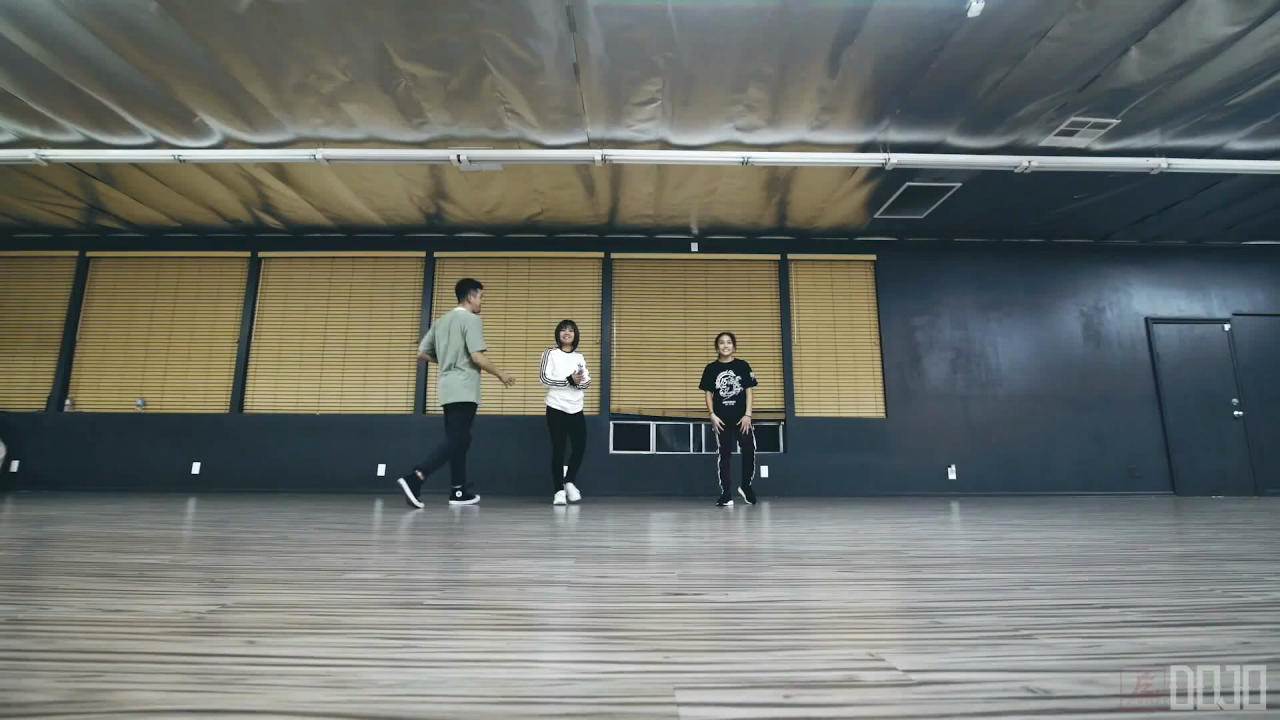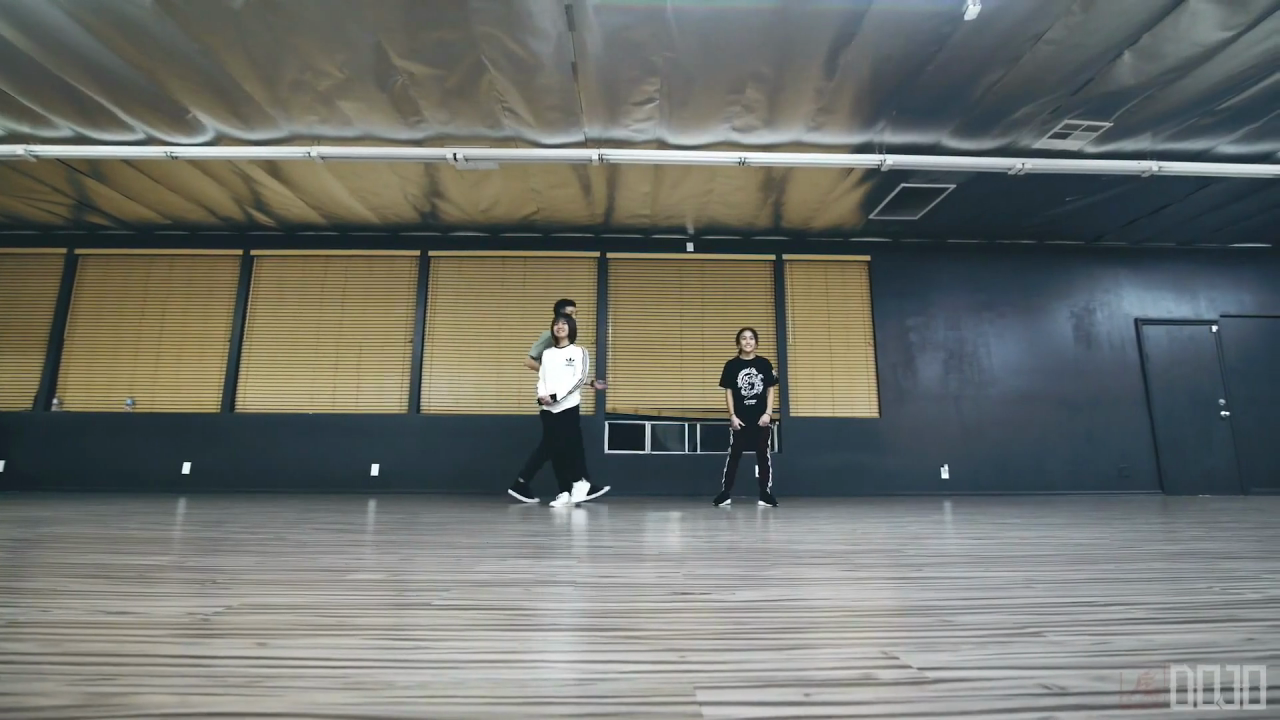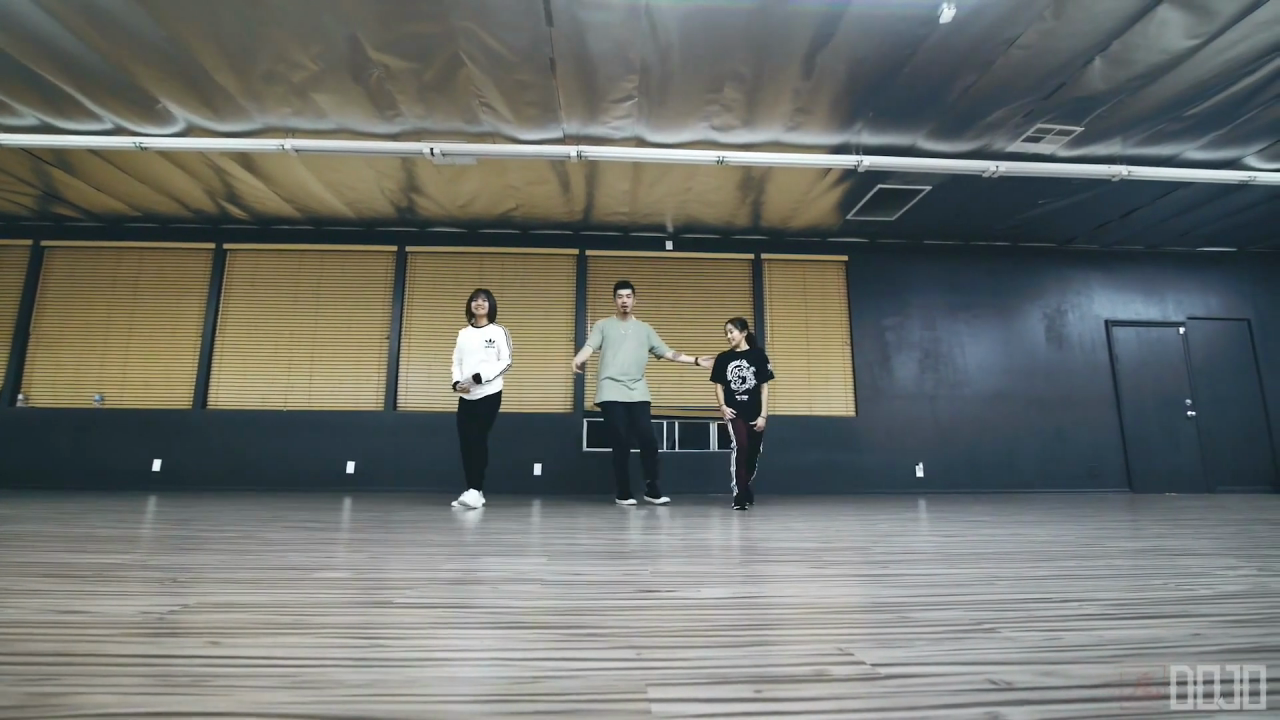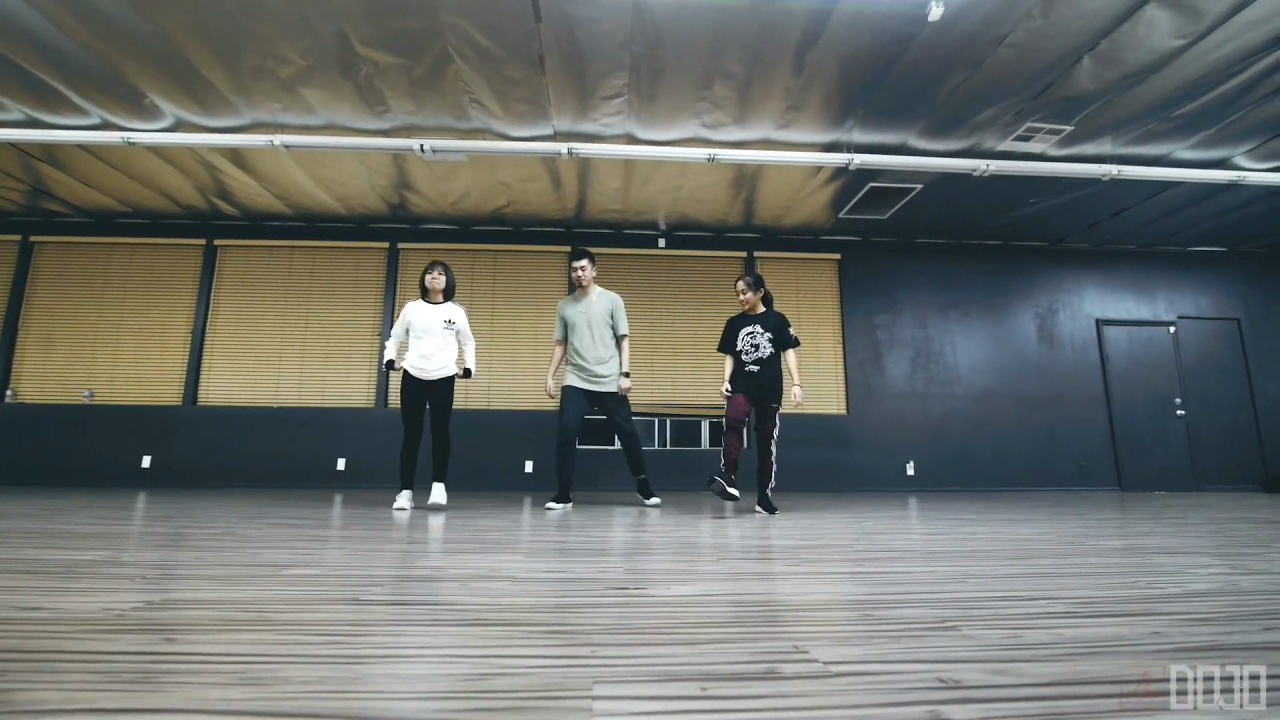
dt=1s
person 1, frame 1
left shoulder: (441, 321)
right shoulder: (471, 320)
left elbow: (422, 352)
right elbow: (477, 357)
right wrist: (500, 374)
left hip: (448, 389)
right hip: (463, 391)
left knee: (458, 439)
right knee: (456, 439)
left ankle: (459, 491)
right ankle: (414, 479)
person 1, frame 2
right shoulder: (549, 336)
right elbow: (529, 361)
left wrist: (592, 383)
right knee: (551, 445)
left ankle: (584, 486)
right ankle: (521, 485)
person 1, frame 3
left shoulder: (645, 329)
right shoulder: (603, 325)
left elbow: (667, 352)
right elbow: (589, 348)
left wrist: (695, 360)
right wrist: (577, 360)
left hip: (638, 392)
right hip: (611, 391)
left knee: (647, 438)
right knee: (620, 442)
left ankle: (653, 488)
right ankle: (623, 493)
person 1, frame 4
left shoulder: (612, 300)
right shoulder: (564, 305)
left elbow: (623, 339)
right elbow: (560, 344)
left wrist: (625, 374)
right wrist: (550, 376)
left hip: (609, 381)
right hip: (575, 381)
left knee: (628, 433)
right knee: (566, 434)
left ankle: (643, 486)
right ankle: (563, 494)
person 2, frame 1
left shoulder: (579, 357)
right shoulder: (550, 354)
left elbow: (587, 381)
right elbow: (545, 378)
left wrist: (579, 381)
right wrist: (569, 380)
left hip: (576, 409)
right hip: (556, 408)
left knee: (579, 447)
right knee: (558, 449)
left ankle: (569, 482)
right ankle: (559, 491)
person 2, frame 2
left shoulder: (578, 352)
right shoulder: (547, 353)
left elbow: (579, 378)
right elbow: (542, 378)
left wrist: (555, 396)
right wrist: (542, 395)
left hip: (568, 407)
right hip: (548, 409)
left knee: (567, 447)
right knee: (554, 451)
left ankle: (578, 482)
right ankle: (565, 492)
person 2, frame 3
left shoulder: (499, 332)
right shoulder: (463, 333)
left elbow: (506, 362)
right elbow: (457, 362)
left wrist: (478, 377)
right wrist: (457, 382)
left hip: (489, 394)
right hip: (467, 397)
left knee: (478, 439)
right knee: (465, 442)
left ankle: (476, 491)
right ankle: (472, 490)
person 2, frame 4
left shoulder: (456, 311)
right shoulder: (411, 308)
left elbow: (468, 343)
right elbow: (394, 338)
left wrist: (469, 368)
right wrist: (390, 361)
left hip: (443, 379)
right hip: (413, 378)
left knee: (440, 431)
right knee: (411, 435)
left ankle: (438, 485)
right ankle: (406, 492)
person 3, frame 1
left shoulder: (743, 366)
right shoulder: (711, 368)
left elbow: (749, 391)
right elbow: (708, 394)
left wrist: (748, 415)
right wrist: (712, 415)
left hip: (741, 417)
right hip: (721, 418)
left knee: (749, 451)
right knee: (724, 454)
left ankle: (746, 486)
right ankle: (726, 494)
person 3, frame 2
left shoulder: (764, 364)
right shoulder: (731, 365)
left elbow: (771, 390)
right elbow: (729, 392)
left wrist: (768, 413)
right wrist: (732, 415)
left hip: (761, 417)
right hip: (740, 417)
left knee: (763, 454)
right knee: (734, 453)
left ankle: (765, 493)
right ankle: (725, 492)
person 3, frame 3
left shoulder: (759, 356)
right shoulder: (723, 358)
left elbow: (764, 387)
right elbow: (719, 385)
left wrist: (763, 415)
right wrist: (723, 406)
left hip: (754, 413)
right hip: (734, 412)
left knee: (753, 452)
right knee: (739, 446)
left ankle: (745, 487)
right ankle: (738, 494)
person 3, frame 4
left shoulder: (777, 320)
right shoulder: (734, 323)
left elbow: (789, 352)
right elbow: (730, 356)
left wrist: (796, 383)
right wrist: (725, 381)
left hip: (769, 389)
right hip: (740, 386)
left knee: (767, 442)
right knee: (733, 422)
left ankle: (764, 497)
right ankle: (726, 477)
